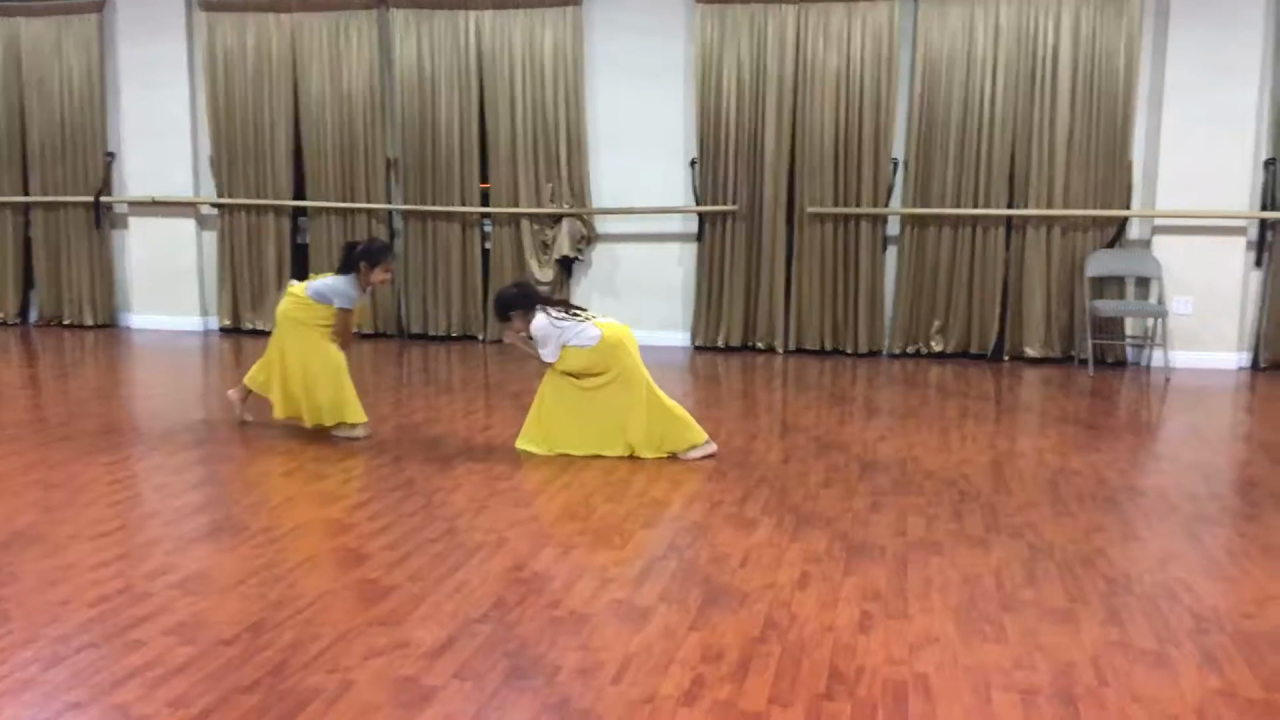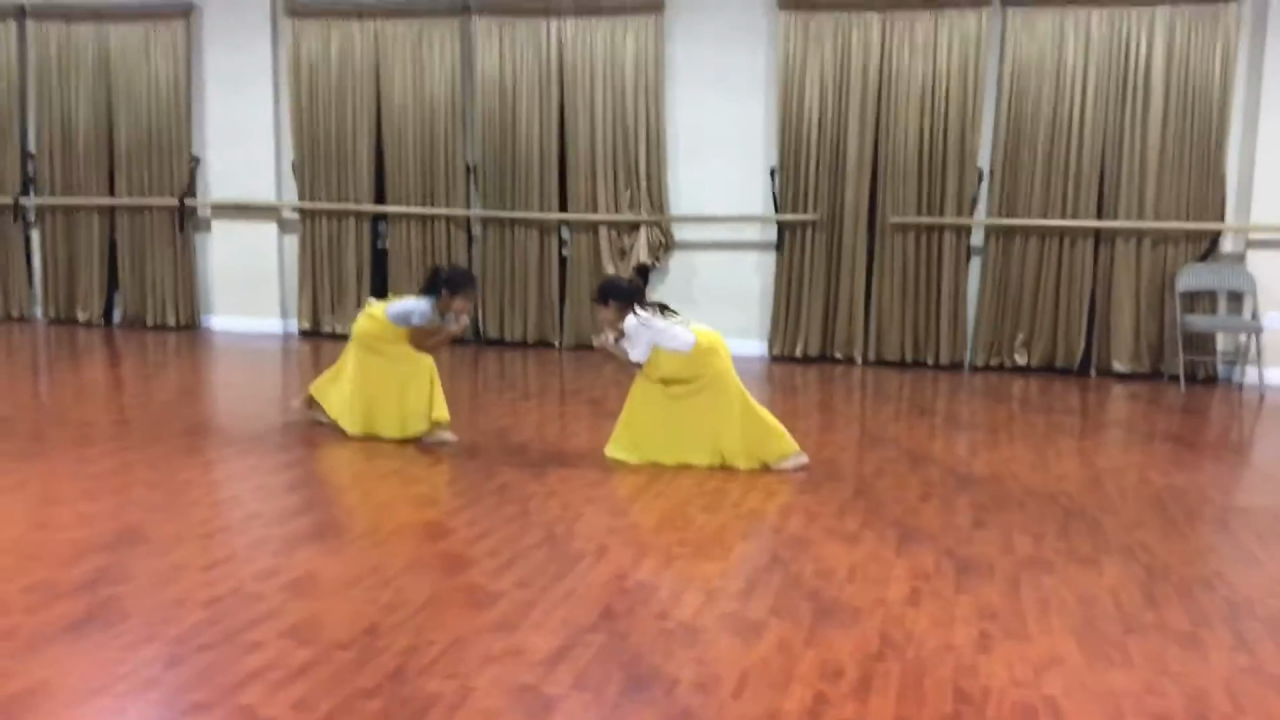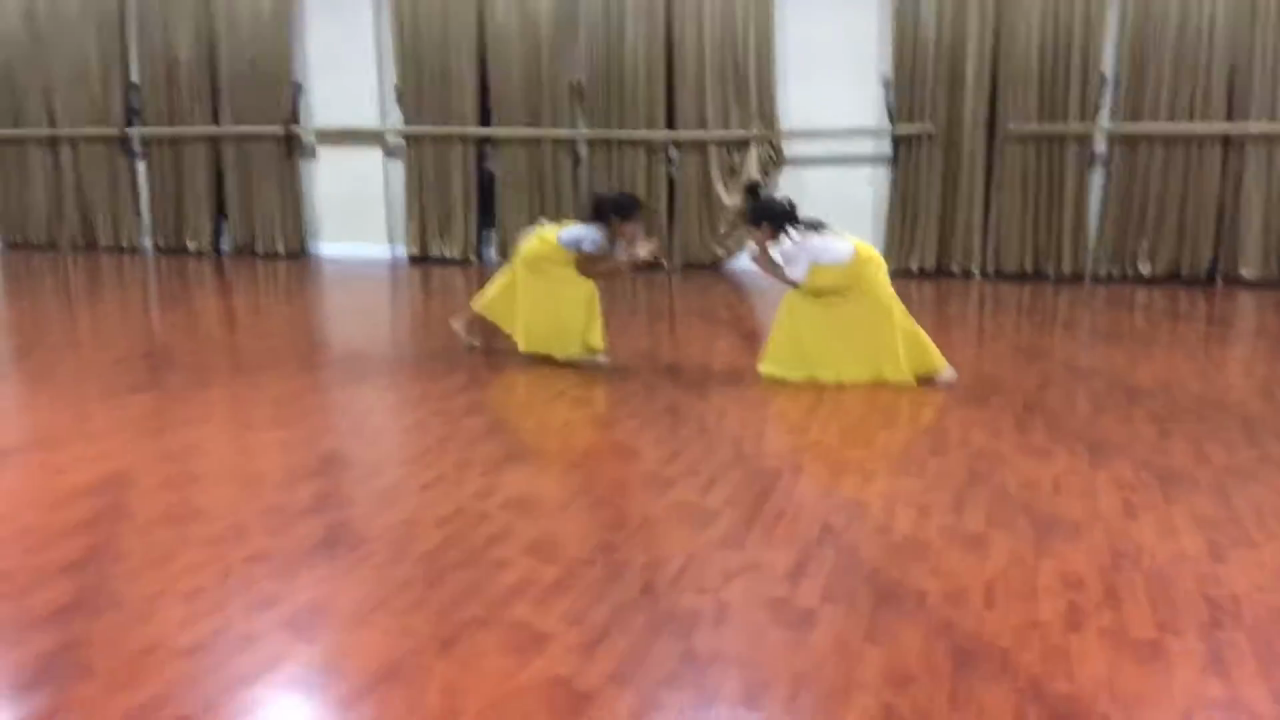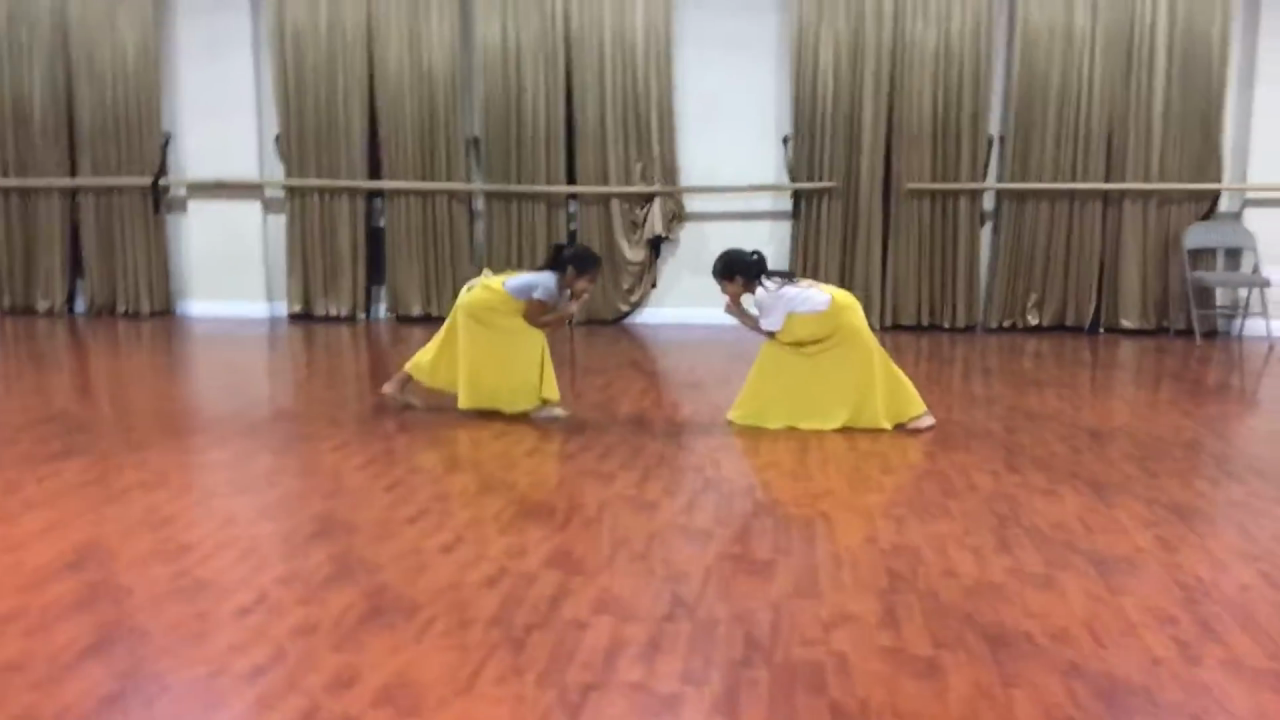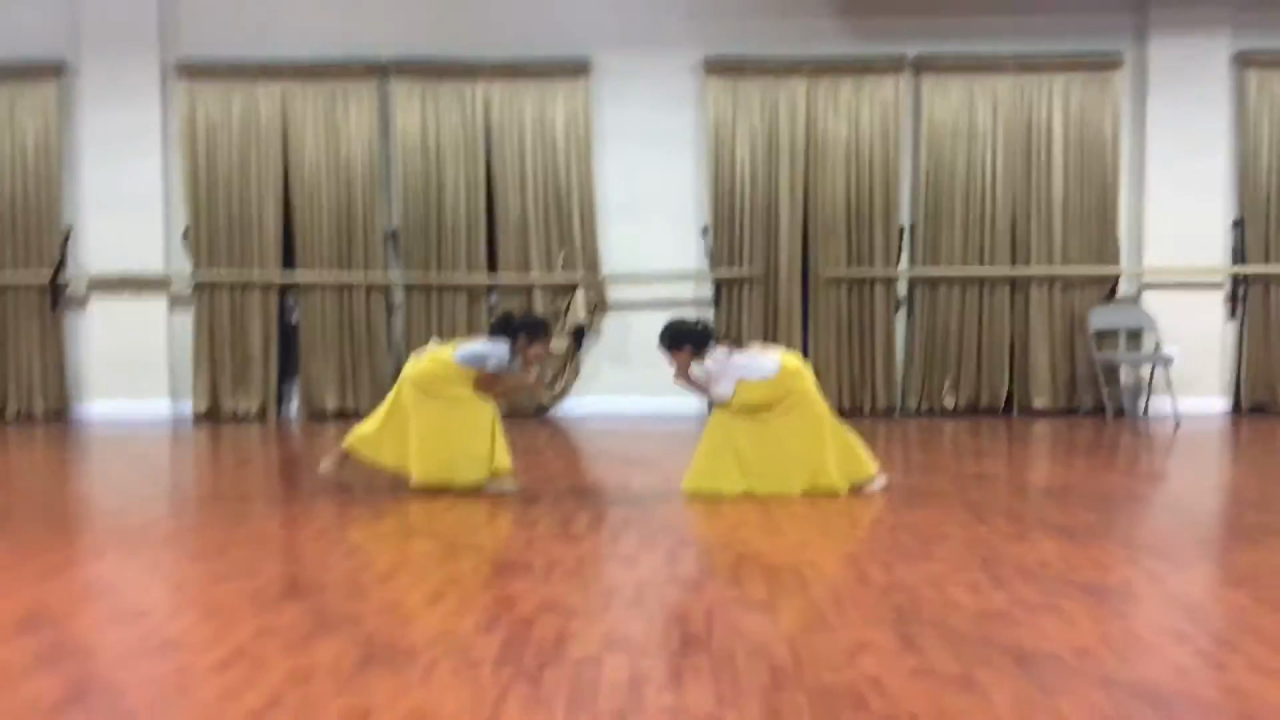
dt=1s
person 1, frame 1
left shoulder: (539, 325)
right shoulder: (544, 312)
left elbow: (551, 359)
right elbow: (556, 350)
left wrist: (519, 344)
right wrist: (524, 341)
left hip: (612, 346)
right hip: (605, 344)
left knee: (642, 397)
right knee: (557, 381)
left ankle: (696, 442)
right ankle: (561, 437)
person 1, frame 2
left shoulder: (633, 322)
right shoulder: (641, 315)
left elbow: (639, 362)
left wrist: (610, 346)
right wrist: (617, 339)
left hip: (704, 356)
right hip: (695, 357)
left knee: (734, 405)
right knee: (647, 386)
left ankle: (785, 453)
person 1, frame 3
left shoulder: (790, 243)
right shoulder: (794, 233)
left elbow: (796, 281)
right elbow: (798, 274)
left wrist: (765, 264)
right wrist: (767, 261)
left hip: (862, 268)
right hip: (846, 272)
left knee: (889, 319)
right knee: (799, 302)
left ankle: (937, 369)
person 1, frame 4
left shoulder: (765, 294)
right shoulder: (767, 284)
left elbow: (770, 332)
right elbow: (769, 325)
left wrist: (738, 313)
right wrist: (740, 311)
left hip: (839, 314)
right hip: (823, 319)
left knee: (868, 364)
right knee: (775, 351)
left ankle: (915, 413)
person 1, frame 5
left shoulder: (713, 362)
right shoulder: (712, 352)
left elbow: (721, 398)
right elbow: (720, 391)
left wrist: (688, 380)
right wrist: (690, 378)
left hip: (789, 378)
right hip: (772, 381)
left knee: (819, 428)
right knee: (725, 417)
left ankle: (870, 476)
person 2, frame 1
left shoulder: (359, 283)
right shoulder: (348, 290)
right elbow: (343, 334)
left wrist: (345, 340)
right wrist: (347, 343)
left hip: (302, 314)
right hip: (296, 315)
left knee: (284, 362)
right knee: (328, 363)
left ankle: (240, 394)
right ankle: (340, 422)
person 2, frame 2
left shoulder: (445, 312)
right shoulder: (424, 310)
left elbow: (430, 342)
right elbow: (420, 346)
left wrist: (455, 330)
right wrist: (449, 333)
left hip: (373, 331)
right hip: (373, 331)
left knee: (350, 374)
right knee: (421, 366)
left ankle: (312, 401)
right ankle: (427, 427)
person 2, frame 3
left shoulder: (615, 240)
right shoulder: (596, 237)
left elbow: (611, 266)
right elbow: (585, 271)
left wrist: (633, 258)
right wrist: (618, 263)
left hip: (540, 252)
right hip: (538, 254)
left knee: (509, 293)
right knee: (582, 292)
left ankle: (466, 321)
right ankle: (577, 349)
person 2, frame 4
left shoulder: (558, 286)
right shoulder: (548, 285)
left elbow: (549, 320)
right elbow: (532, 320)
left wrist: (568, 310)
right wrist: (567, 313)
left hip: (477, 300)
right hip: (482, 304)
left knee: (447, 350)
right knee: (531, 343)
left ankle: (397, 385)
right ankle: (536, 404)
person 2, frame 5
left shoulder: (510, 354)
right shoulder: (500, 353)
left elbow: (493, 389)
right elbow: (482, 391)
left wrist: (522, 379)
right wrist: (521, 382)
left hip: (423, 371)
right hip: (429, 375)
left knee: (388, 424)
right knee: (479, 413)
left ankle: (334, 461)
right ankle: (483, 477)
